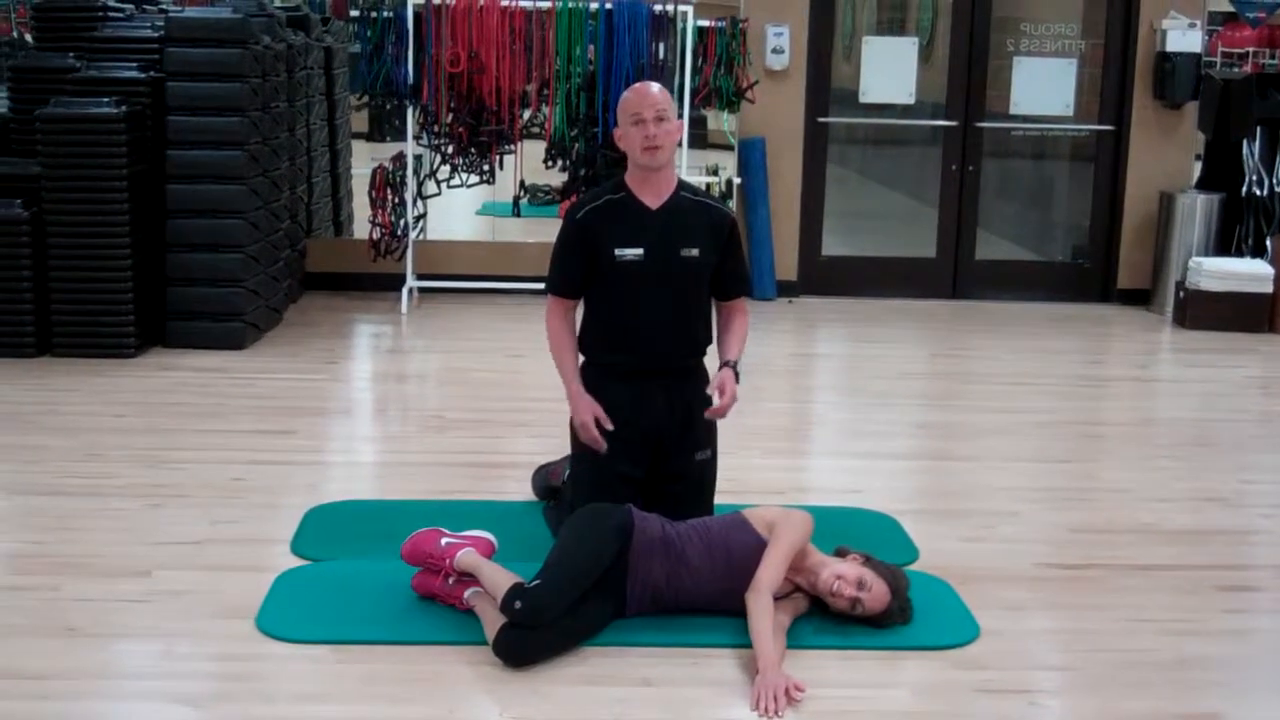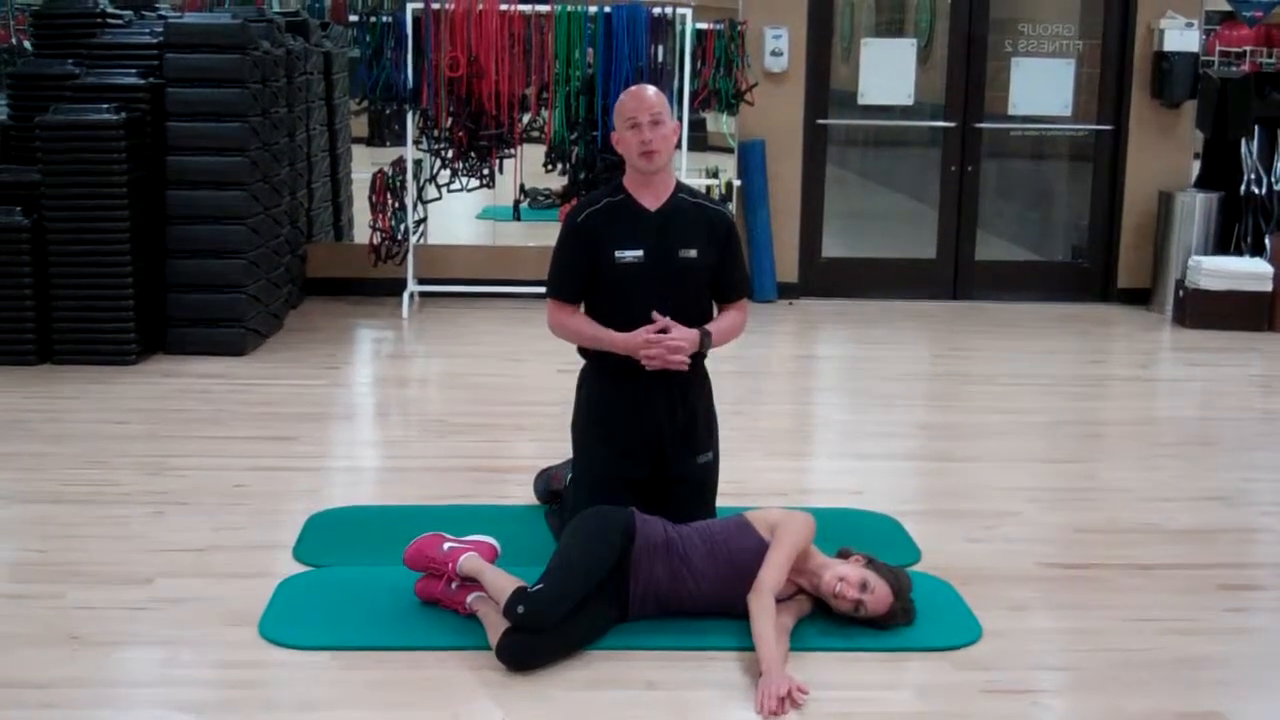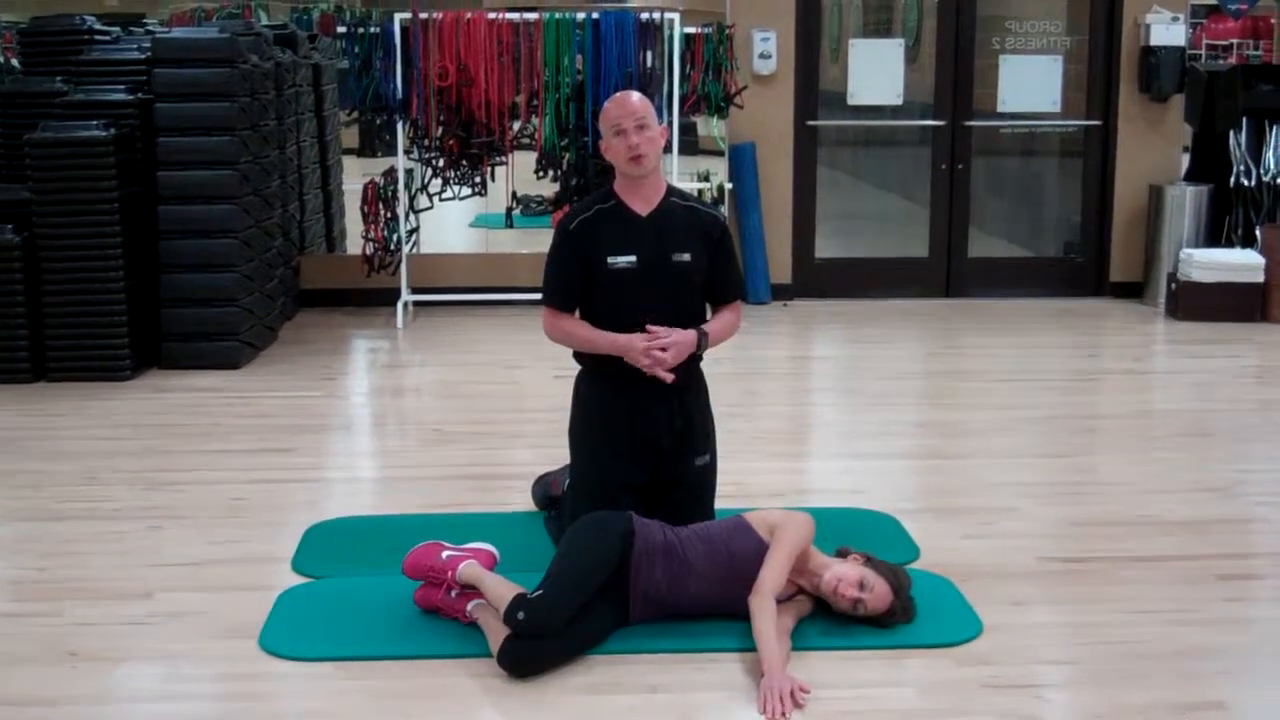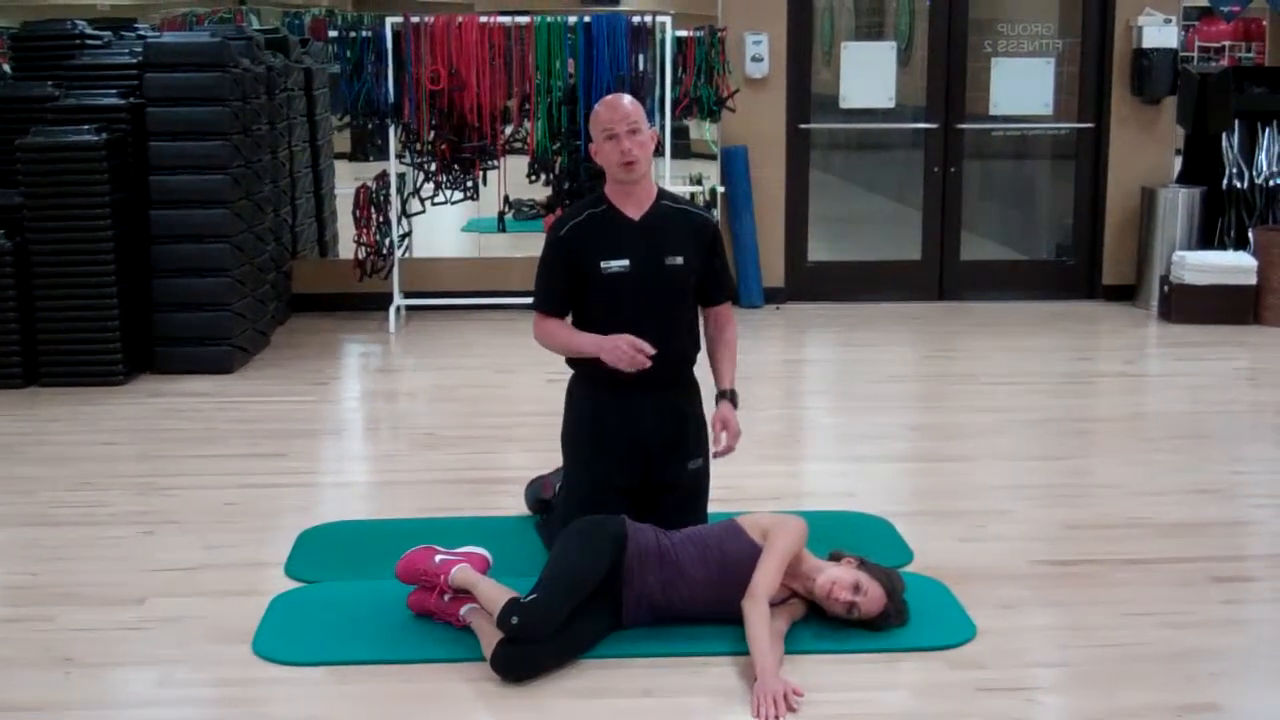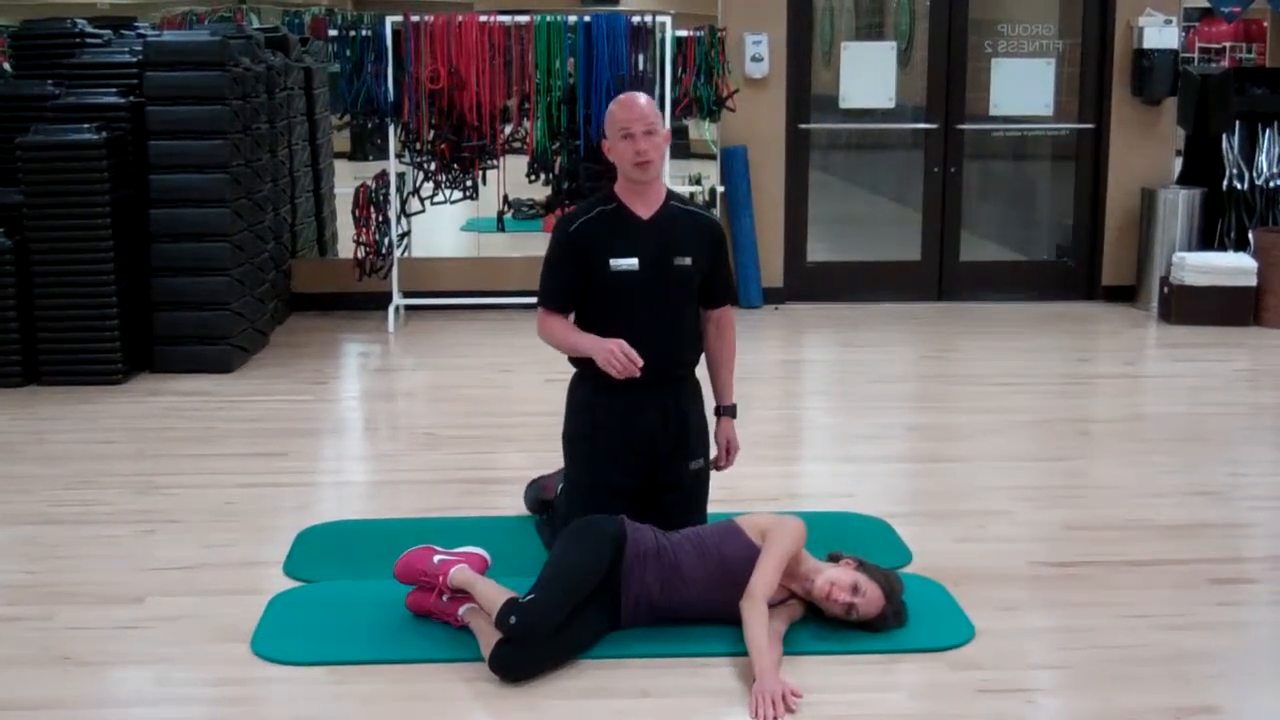
dt=0.5s
person 1, frame 1
left shoulder: (796, 602)
right shoulder: (798, 524)
left elbow: (771, 619)
right elbow: (758, 592)
left wrist: (769, 670)
right wrist: (769, 669)
left hip: (624, 599)
right hip: (617, 534)
left knee: (517, 649)
right knee: (533, 608)
left ankle: (467, 589)
right ankle: (460, 553)
person 1, frame 2
left shoulder: (799, 604)
right shoulder: (799, 526)
left elbow: (774, 623)
right elbow: (760, 594)
left wrist: (772, 672)
right wrist: (772, 671)
left hip: (626, 602)
right hip: (619, 536)
left knee: (520, 653)
right knee: (536, 612)
left ankle: (470, 594)
right ankle: (463, 558)
person 1, frame 3
left shoulder: (800, 603)
right shoulder: (799, 525)
left elbow: (775, 622)
right elbow: (760, 595)
left wrist: (774, 672)
right wrist: (774, 671)
left hip: (628, 607)
right hip: (619, 541)
left knee: (521, 660)
right knee: (537, 617)
left ankle: (469, 602)
right ankle: (464, 565)
person 1, frame 4
left shoulder: (793, 606)
right shoulder: (791, 529)
left elbow: (768, 627)
right elbow: (754, 599)
left wrist: (767, 676)
right wrist: (767, 674)
left hip: (620, 610)
right hip: (611, 546)
right knee: (530, 622)
left ankle: (462, 605)
right ankle: (456, 568)
person 1, frame 5
left shoulder: (791, 609)
right shoulder: (791, 531)
left elbow: (766, 627)
right elbow: (752, 600)
left wrist: (767, 676)
right wrist: (765, 676)
left hip: (619, 611)
right hip: (611, 545)
right knee: (529, 624)
left ankle: (462, 605)
right ankle: (455, 570)
person 2, frame 1
left shoulder: (714, 218)
right shoulder: (589, 216)
left elbow: (733, 307)
right elbow: (560, 308)
left wrist: (729, 365)
right wrist: (575, 392)
left hip: (685, 394)
right hip: (608, 395)
right ankle: (561, 483)
person 2, frame 2
left shoulder: (712, 219)
right shoulder: (588, 219)
left elbow: (736, 311)
right elbow: (560, 315)
left wrist: (697, 338)
right wrist: (626, 343)
left hip: (686, 395)
right hip: (609, 394)
right ankle: (563, 487)
person 2, frame 3
left shoulder: (705, 222)
right shoulder: (580, 226)
left elbow: (730, 311)
right elbow: (556, 321)
left wrist: (697, 337)
right wrist: (621, 342)
left hip: (683, 399)
right hip: (606, 399)
right ankle: (563, 492)
person 2, frame 4
left shoulder: (696, 224)
right shoulder: (571, 232)
left elbow: (719, 315)
right elbow: (545, 324)
left wrist: (726, 397)
right wrist: (602, 344)
left hip: (677, 404)
right hip: (599, 405)
right ankle: (558, 493)
person 2, frame 5
left shoulder: (702, 228)
right shoulder: (579, 228)
left elbow: (718, 322)
right elbow: (549, 321)
left wrist: (726, 410)
right wrist: (595, 345)
left hip: (679, 403)
right hip: (602, 404)
right ankle: (557, 494)
